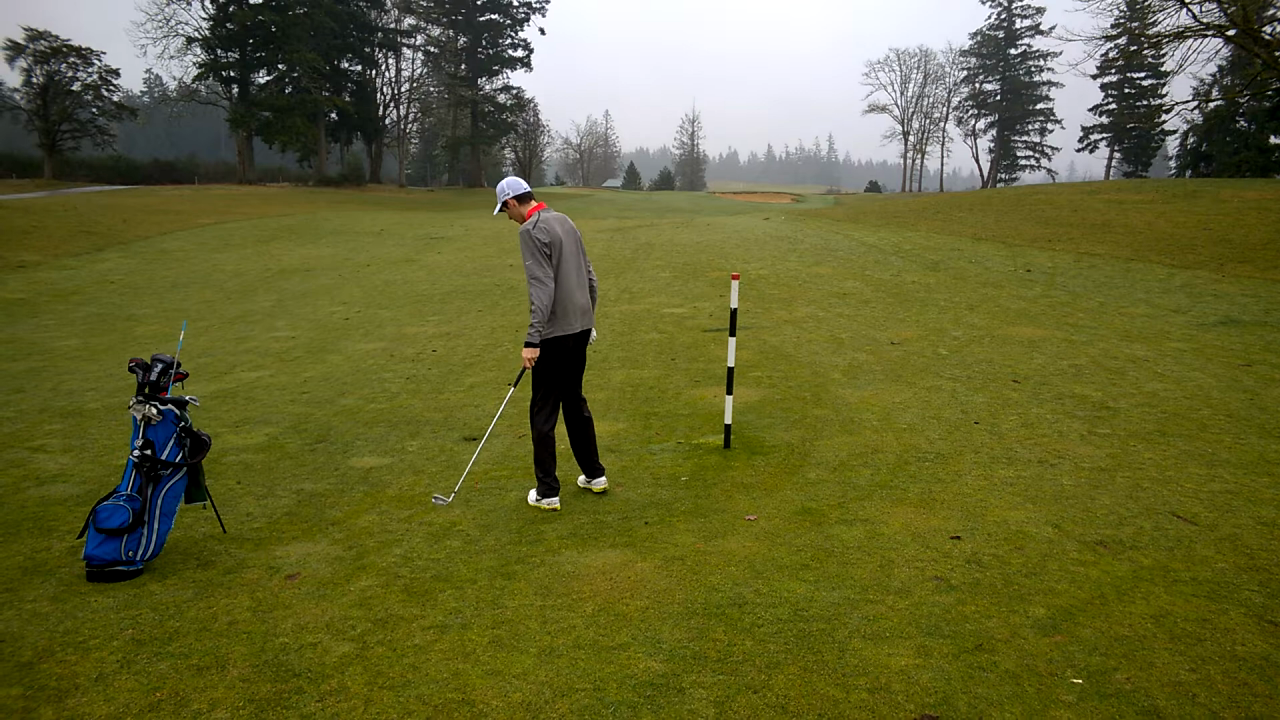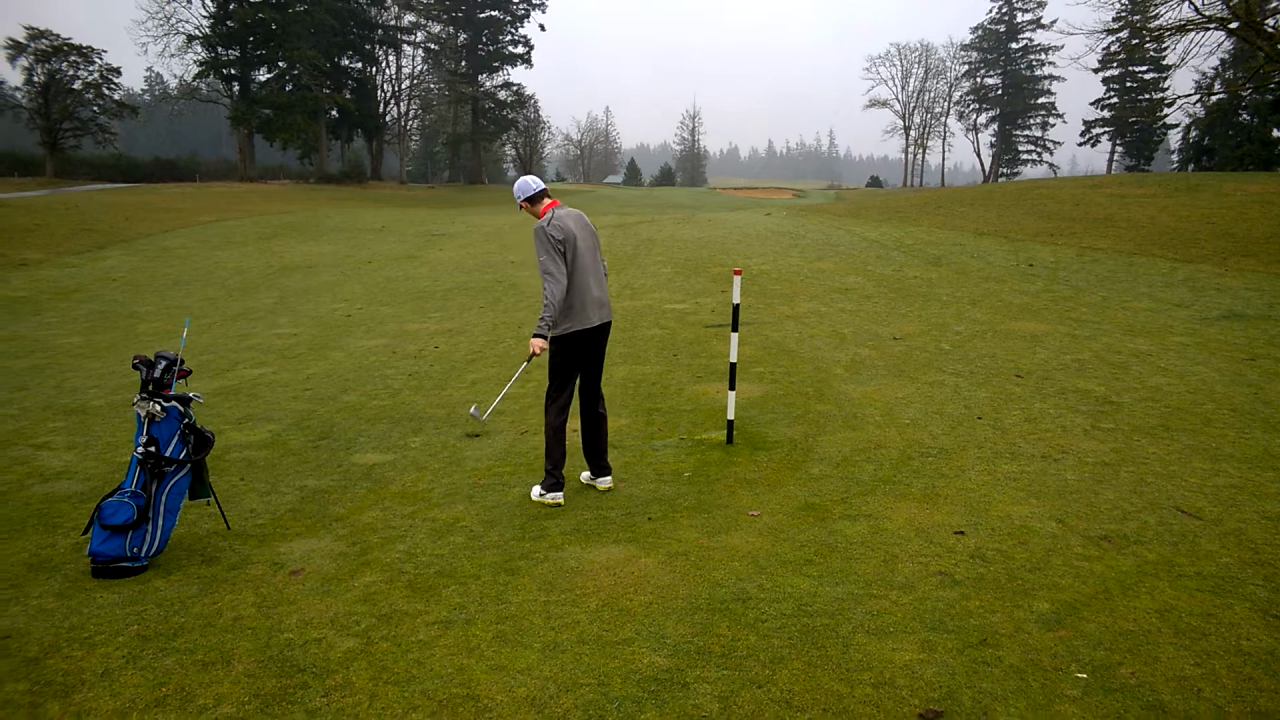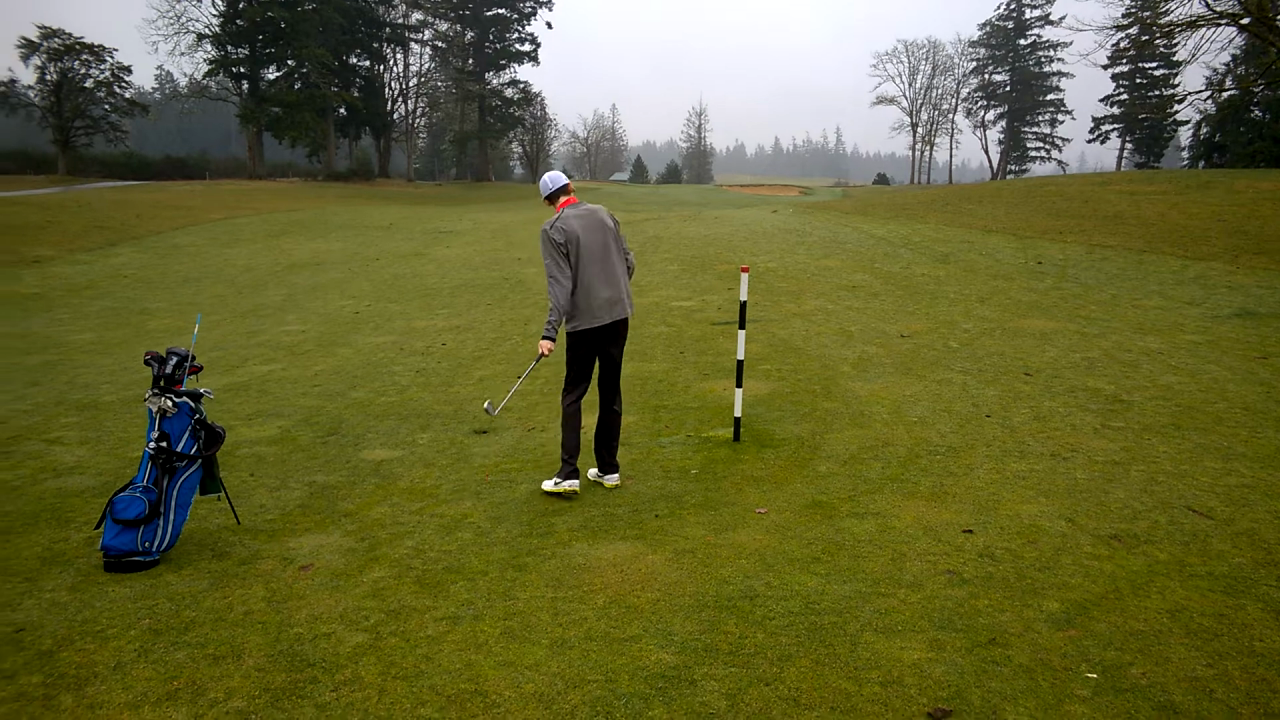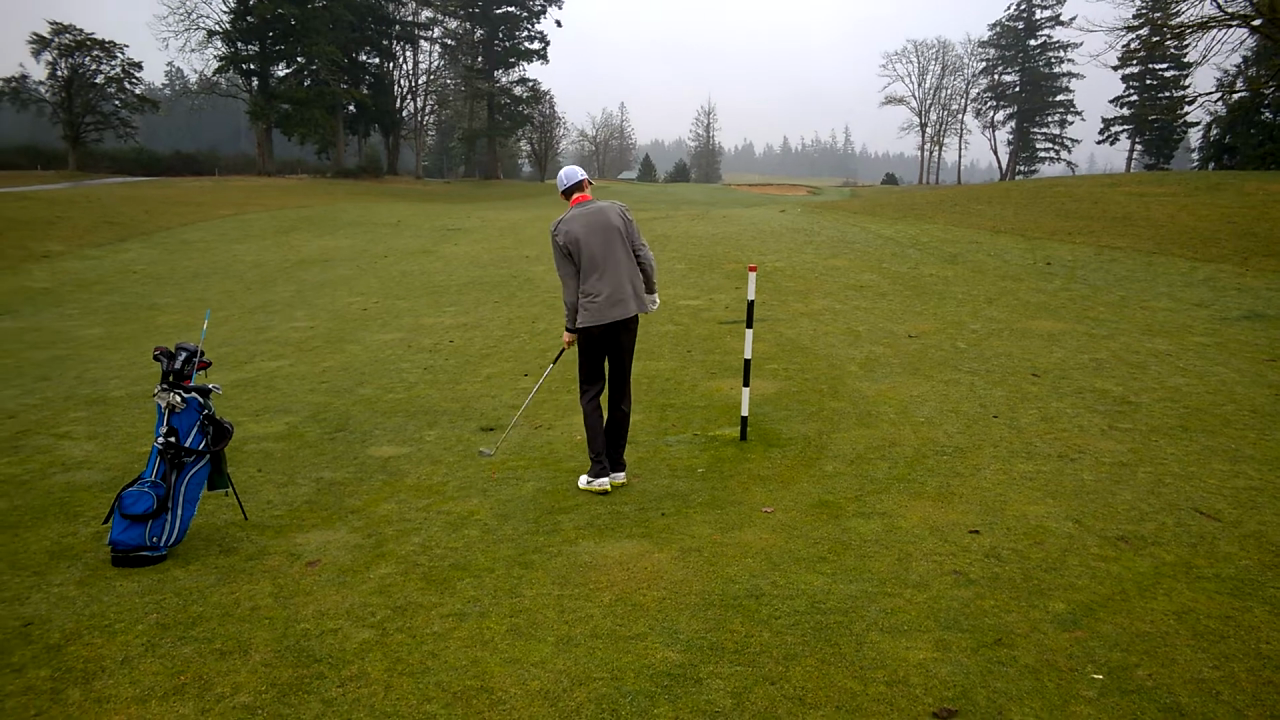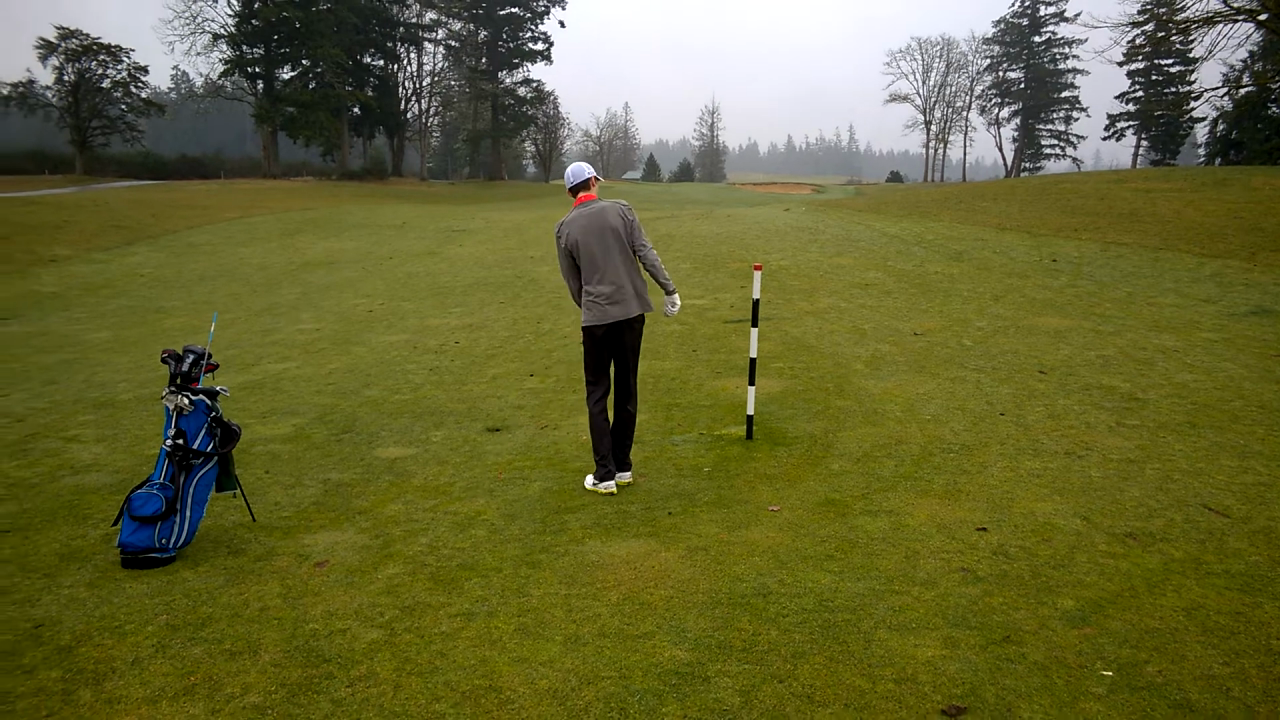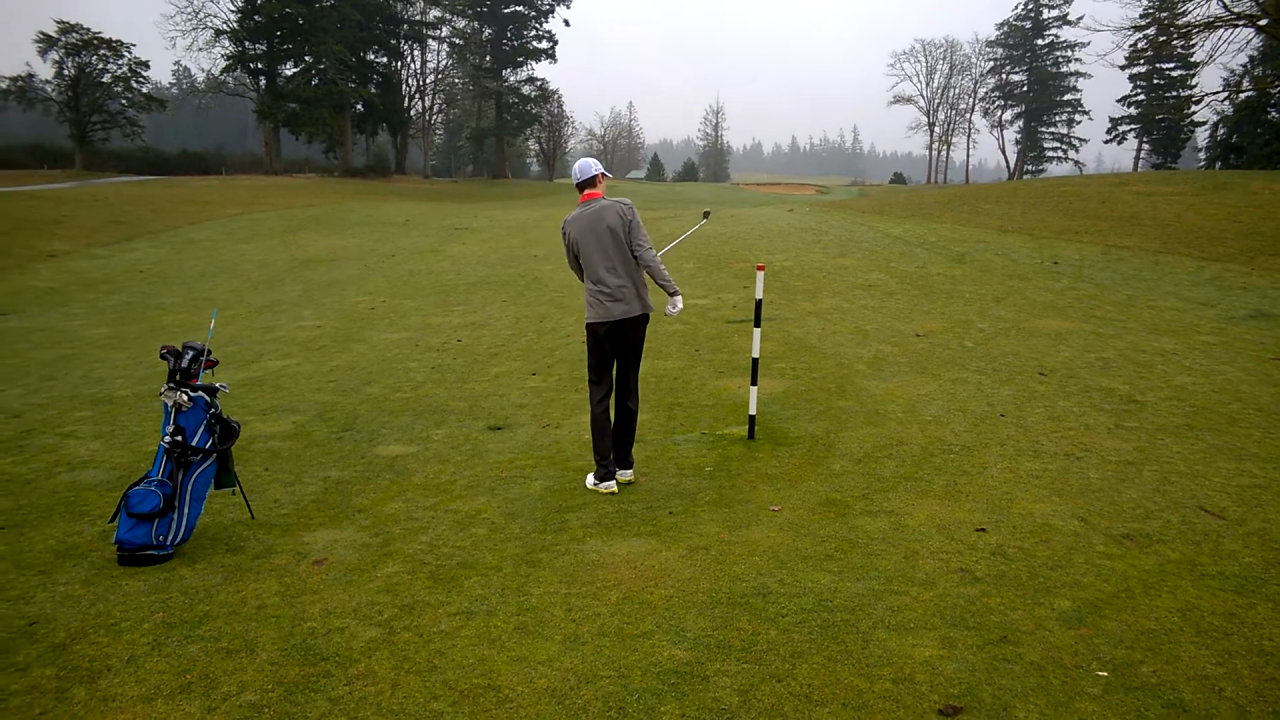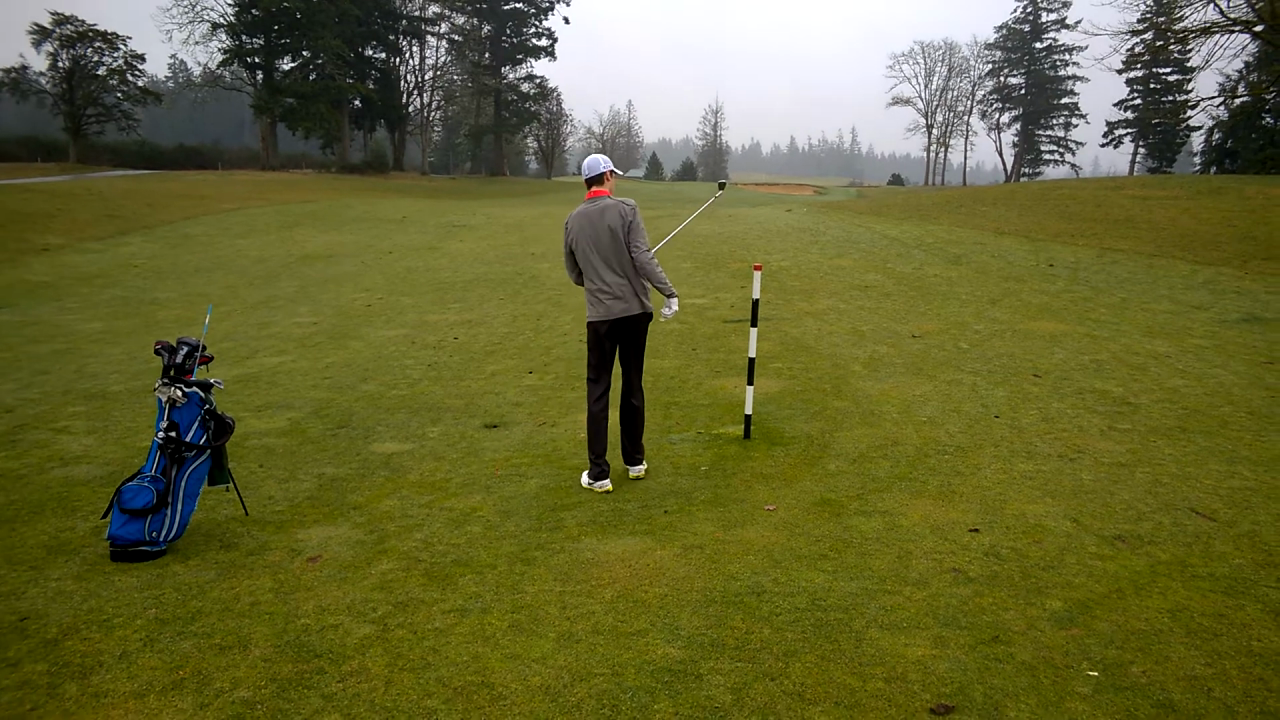
dt=0.2s
person 1, frame 1
left shoulder: (531, 231)
right shoulder: (564, 221)
left elbow: (542, 289)
right elbow: (589, 276)
left wrist: (532, 339)
right wrist: (589, 318)
left hip: (556, 331)
right hip: (579, 326)
left knee: (544, 410)
right knee: (574, 400)
left ankle: (547, 490)
right ankle: (594, 473)
person 1, frame 2
left shoulder: (546, 227)
right shoulder: (580, 217)
left elbow: (555, 283)
left wrist: (542, 331)
left hip: (571, 325)
right hip: (600, 319)
left knee: (558, 402)
right knee: (592, 394)
left ankle: (552, 485)
right ankle: (601, 471)
person 1, frame 3
left shoulder: (553, 229)
right shoulder: (603, 213)
left elbow: (560, 284)
right elbow: (628, 261)
left wrist: (550, 332)
left hip: (584, 322)
right hip: (618, 315)
left knee: (573, 395)
right knee: (610, 392)
left ankle: (569, 473)
right ankle: (608, 468)
person 1, frame 4
left shoulder: (561, 228)
right shoulder: (617, 210)
left elbow: (570, 284)
right elbow: (644, 255)
left wrist: (570, 326)
right wrist: (650, 290)
left hip: (593, 318)
right hip: (627, 312)
left knee: (591, 392)
right knee: (620, 390)
left ankle: (599, 472)
right ankle: (616, 466)
person 1, frame 5
left shoulder: (564, 228)
right shoulder: (620, 209)
left elbow: (574, 282)
right elbow: (646, 254)
right wrist: (670, 290)
left hip: (596, 318)
right hip: (631, 312)
left knee: (597, 395)
right knee: (626, 390)
left ankle: (605, 474)
right ankle: (622, 466)
person 1, frame 6
left shoulder: (569, 224)
right shoulder: (622, 208)
right elbow: (645, 254)
right wrist: (672, 291)
left hip: (598, 316)
right hip: (633, 310)
left knee: (599, 393)
right knee: (628, 388)
left ankle: (605, 474)
right ankle: (623, 464)
person 1, frame 7
left shoulder: (572, 221)
right shoulder: (625, 208)
right elbow: (642, 256)
right wrist: (669, 293)
left hip: (599, 314)
right hip: (634, 309)
left knee: (598, 391)
right knee: (632, 385)
left ankle: (599, 473)
right ankle: (634, 460)
